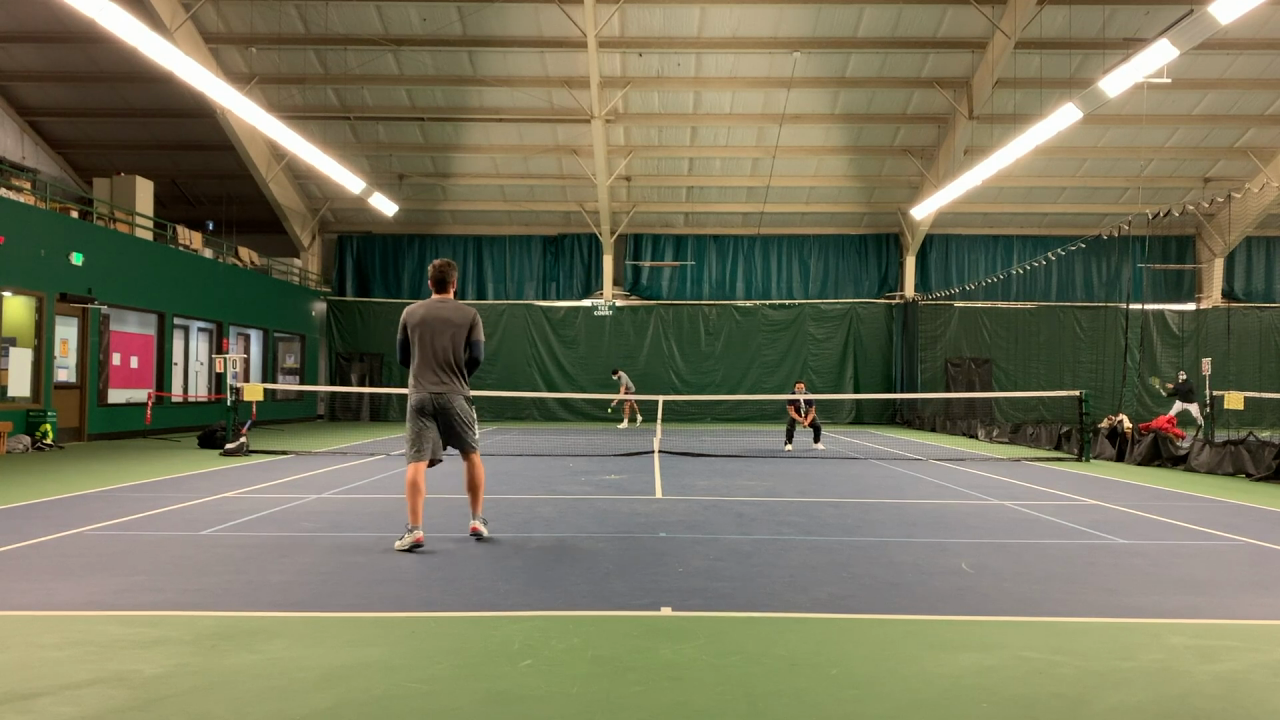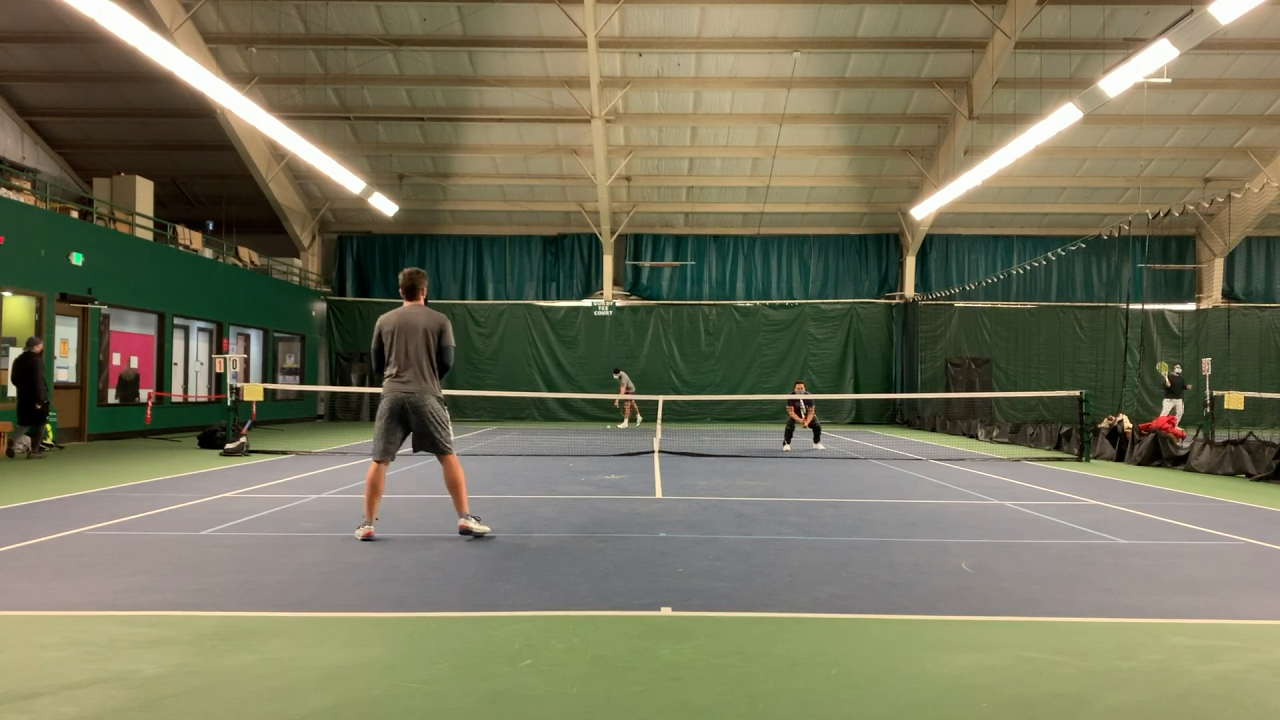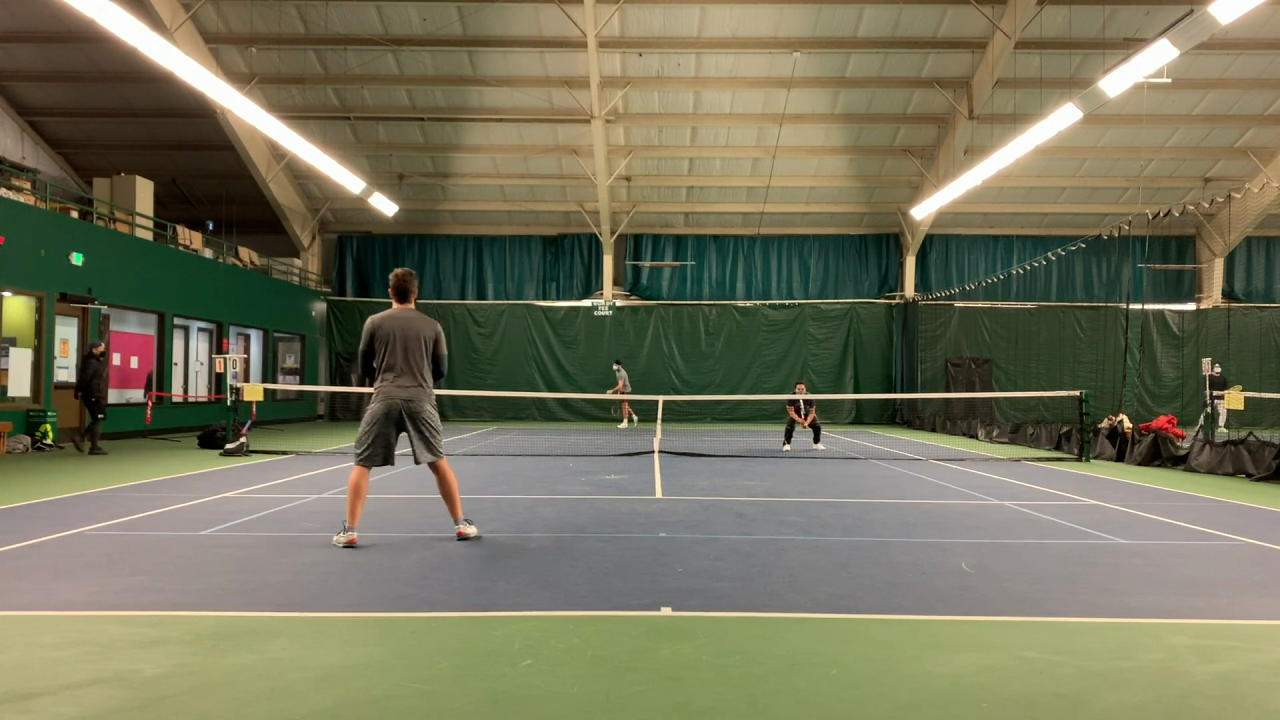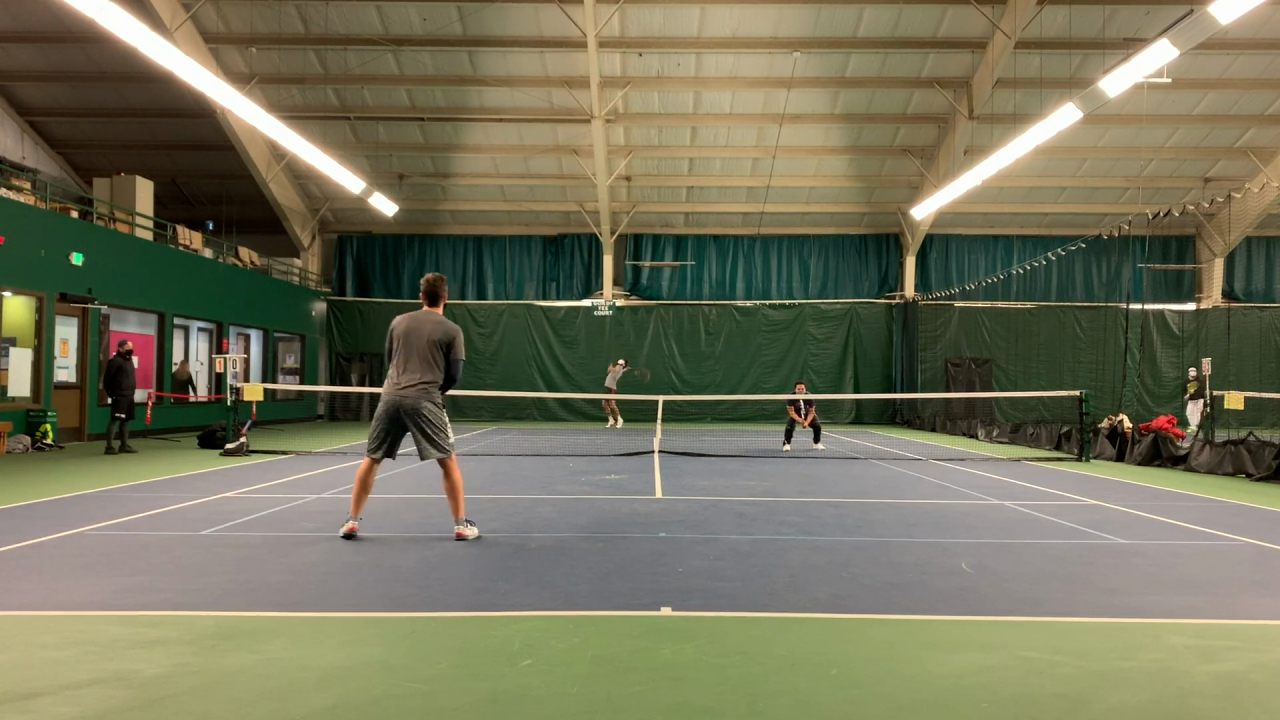
dt=1s
person 1, frame 1
left shoulder: (410, 313)
right shoulder: (469, 315)
left elbow: (402, 357)
right elbow: (477, 357)
left hip: (420, 395)
right hip: (455, 395)
left knee: (417, 462)
right knee: (472, 456)
left ankle: (414, 530)
right ankle: (477, 520)
person 1, frame 2
left shoulder: (384, 320)
right shoulder: (439, 320)
left elbow: (376, 364)
right elbow: (446, 362)
left hip: (392, 396)
right hip: (426, 396)
left knee: (379, 461)
right knee: (447, 456)
left ankle: (368, 525)
right ankle: (465, 518)
person 1, frame 3
left shoulder: (375, 322)
right shoulder: (433, 326)
left elbow: (364, 367)
right elbow: (441, 370)
left hip: (384, 401)
right hip: (421, 402)
left knee: (362, 464)
right knee: (439, 464)
left ankle: (350, 531)
right ankle: (461, 524)
person 1, frame 4
left shoulder: (399, 322)
right shoulder: (452, 331)
right elbow: (453, 375)
left hip: (391, 397)
right hip: (425, 401)
left knee: (372, 459)
right knee: (448, 461)
left ankle: (352, 521)
right ankle: (461, 524)
